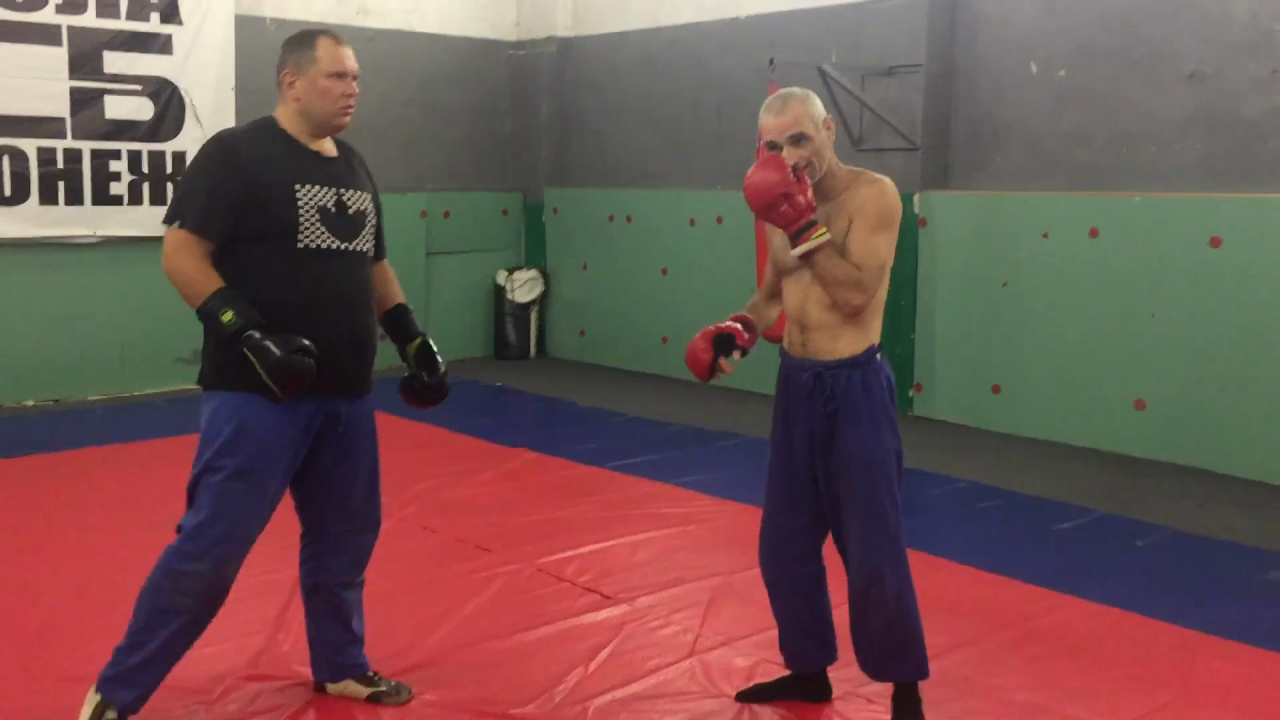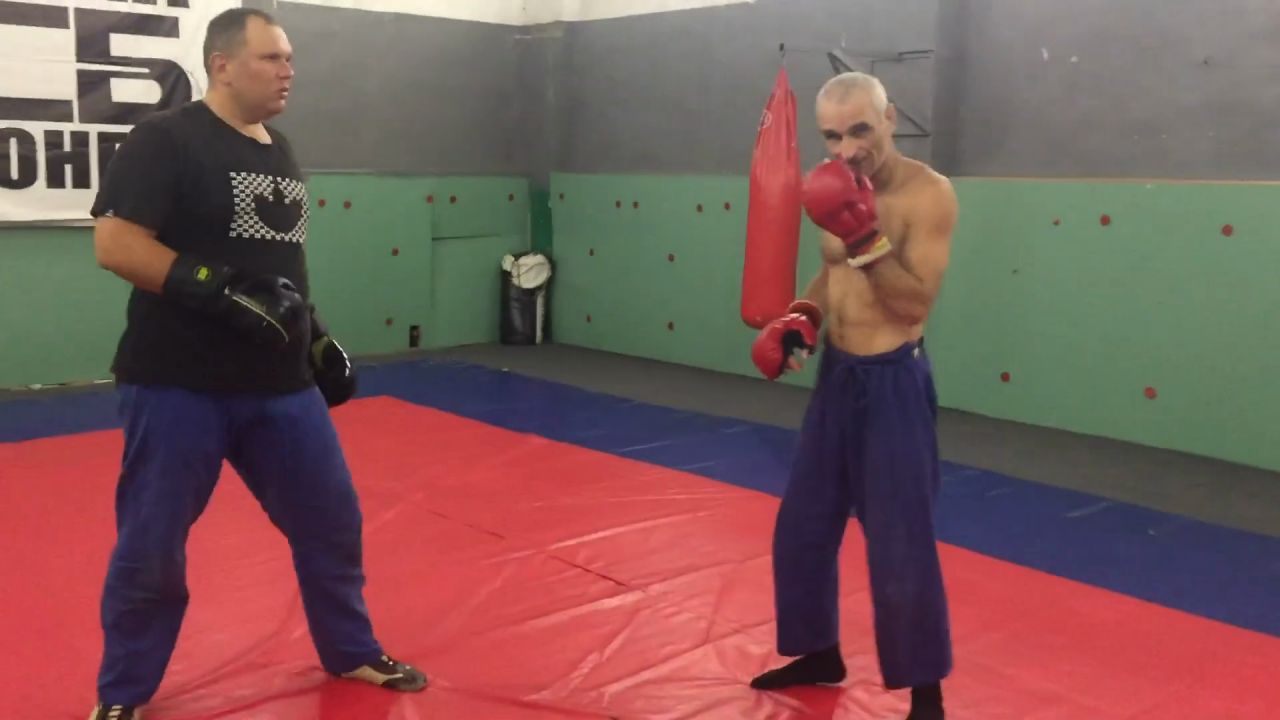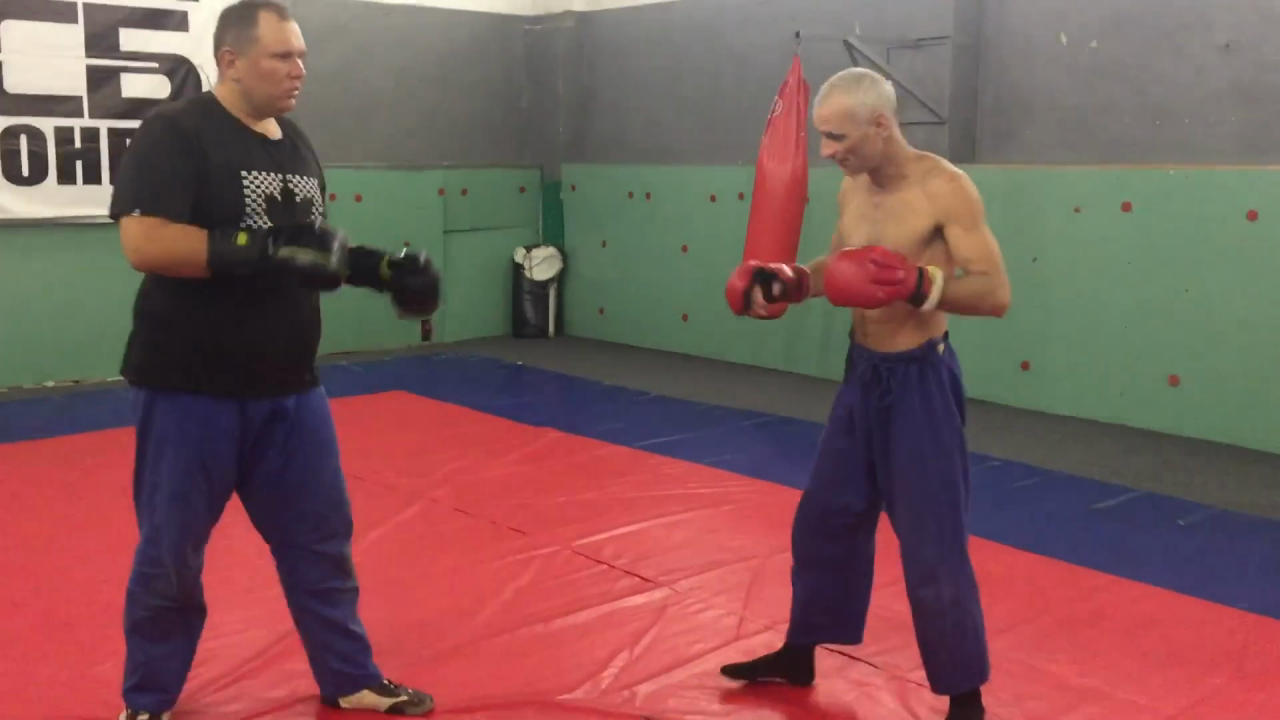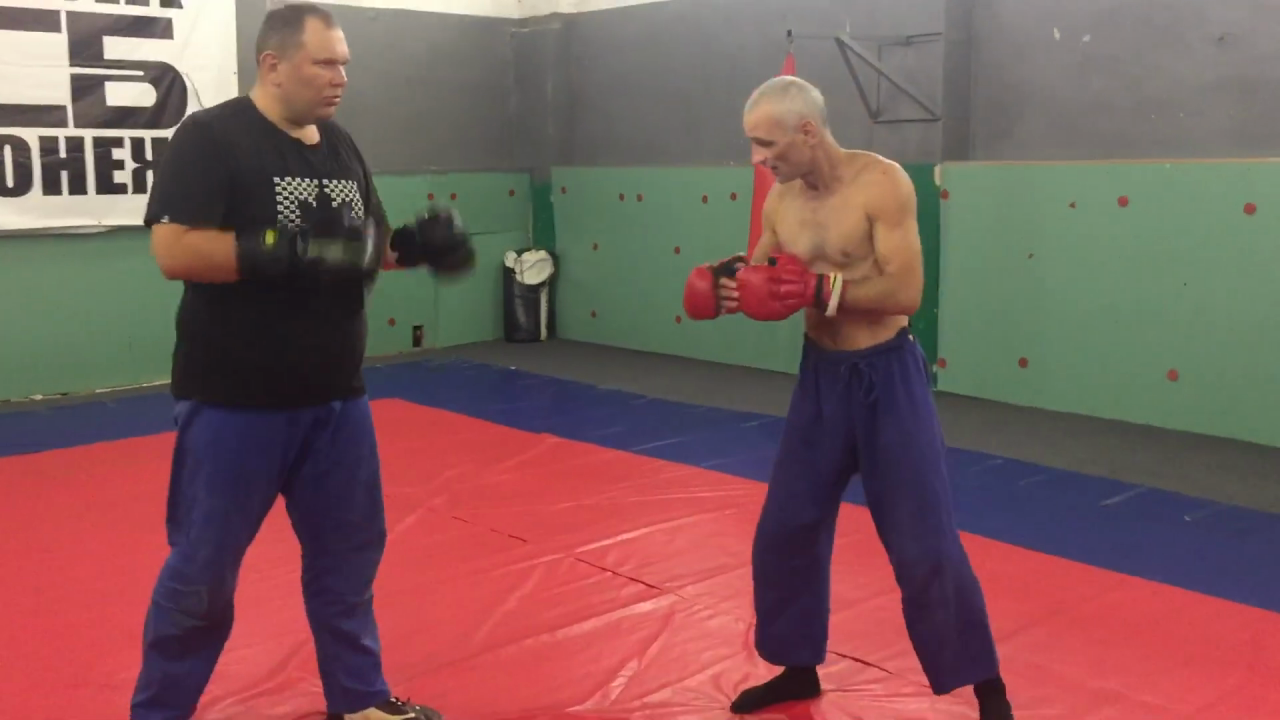
dt=0.4s
person 1, frame 1
left shoulder: (354, 167)
right shoulder: (236, 154)
left elbow: (373, 266)
right elbow: (181, 253)
left wrist: (411, 337)
right wrist: (244, 334)
left hip: (344, 390)
right hip: (257, 387)
left knee: (345, 532)
right knee: (215, 539)
person 1, frame 2
left shoulder: (278, 150)
right shoulder: (166, 139)
right elbow: (115, 244)
left wrist: (316, 336)
right wrist: (222, 293)
left hip: (278, 383)
right hip: (180, 386)
left knee: (331, 519)
right knee: (150, 546)
left ankle: (352, 652)
person 1, frame 3
left shoulder: (295, 143)
right shoulder: (175, 132)
right elbow: (144, 243)
left wrist: (378, 268)
right wrist: (264, 251)
left hip: (289, 386)
right hip: (191, 388)
left knee: (321, 537)
right knee: (171, 551)
person 1, frame 4
left shoulder: (338, 144)
right shoulder: (210, 137)
left elbow: (370, 244)
right elbow: (174, 251)
left wrist: (418, 240)
right wrist: (295, 249)
left hip: (334, 395)
right hip: (234, 399)
left knee: (349, 547)
right knee: (205, 563)
person 2, frame 1
left shoulder: (874, 195)
right shoulder: (783, 204)
left elbow: (855, 295)
left wrist: (804, 228)
right wrist: (738, 331)
left hip: (855, 387)
right hip: (795, 384)
left knee: (872, 550)
right knee: (785, 540)
person 2, frame 2
left shoulder: (929, 193)
right shoulder: (834, 188)
left elbow: (912, 306)
left wrist: (865, 237)
right wrist: (801, 317)
left hip: (893, 383)
right hip: (835, 376)
left knee: (900, 549)
right knee: (803, 526)
right ankle: (821, 653)
person 2, frame 3
left shoulder: (945, 188)
right shoulder: (852, 188)
left elbow: (995, 295)
left wrist: (915, 283)
right wrist: (790, 281)
left hip: (920, 380)
right hip: (862, 373)
left knee: (933, 547)
right knee: (824, 518)
right ankle: (798, 654)
person 2, frame 4
left shoulder: (882, 182)
right shoulder: (780, 200)
left elbow: (905, 294)
right elbow: (764, 286)
left wrist: (818, 288)
right wrist: (730, 290)
left hip: (889, 376)
right hip: (821, 376)
left knee: (925, 545)
right knee: (786, 529)
